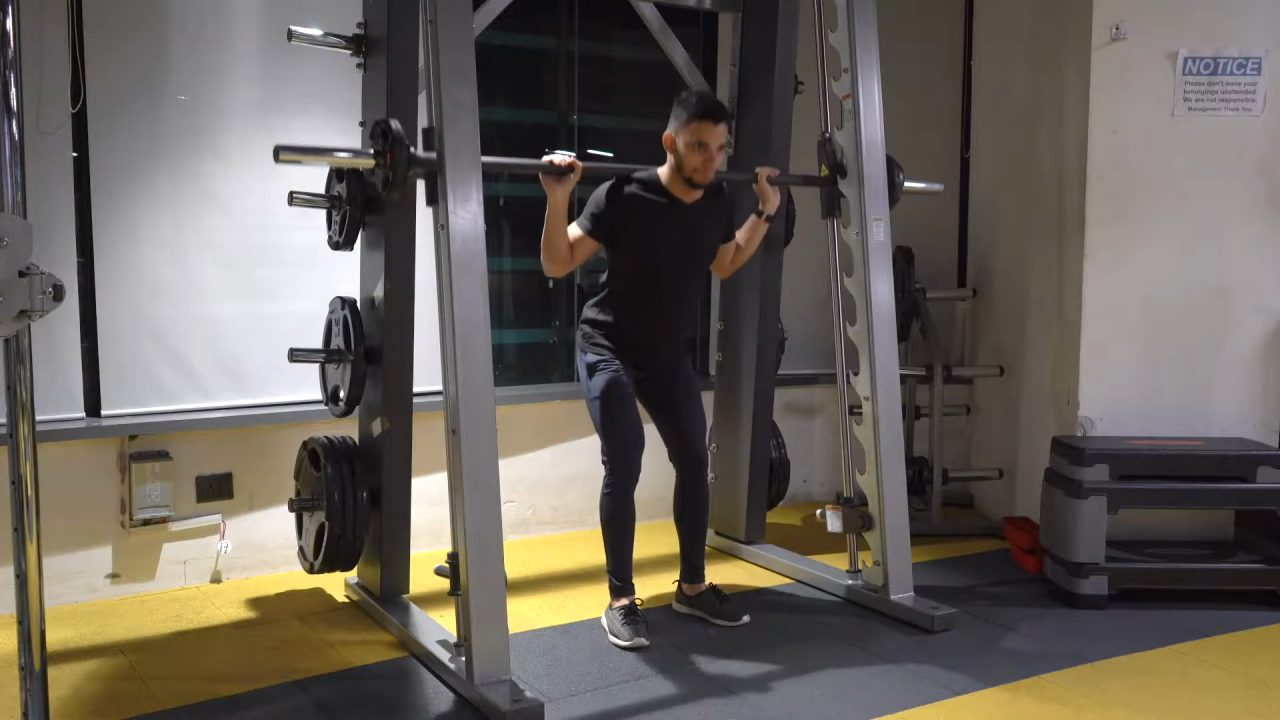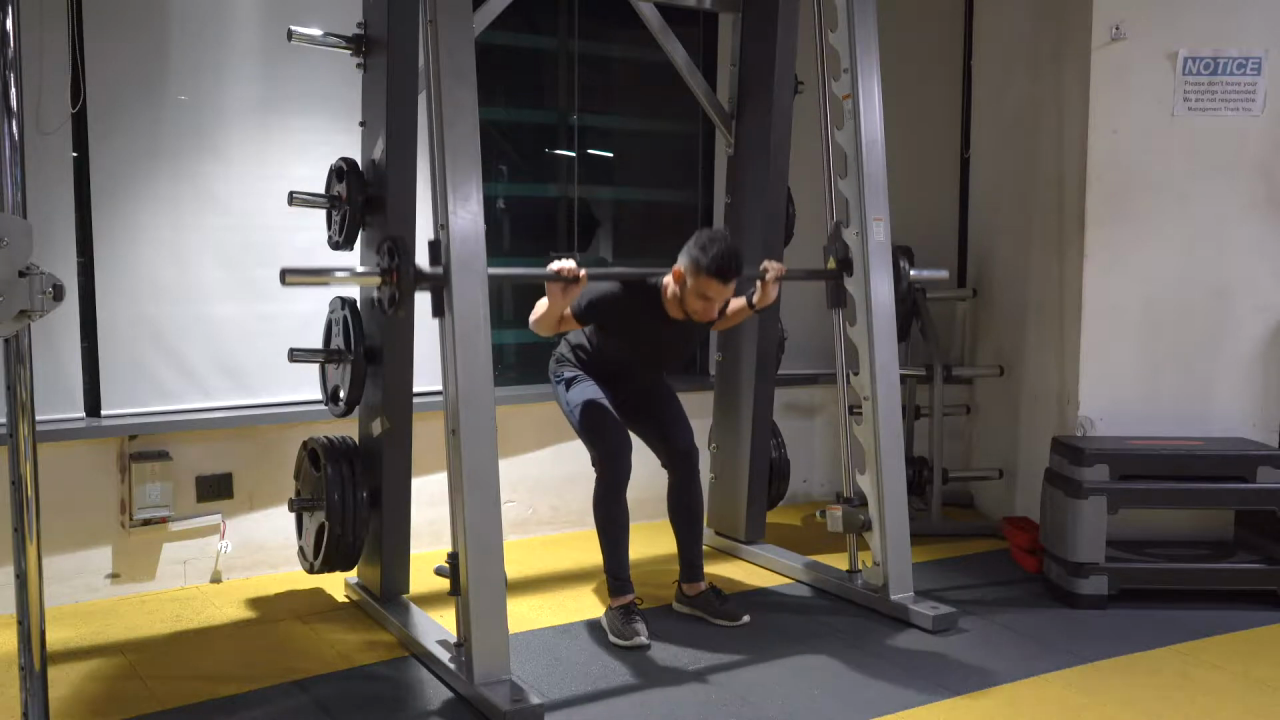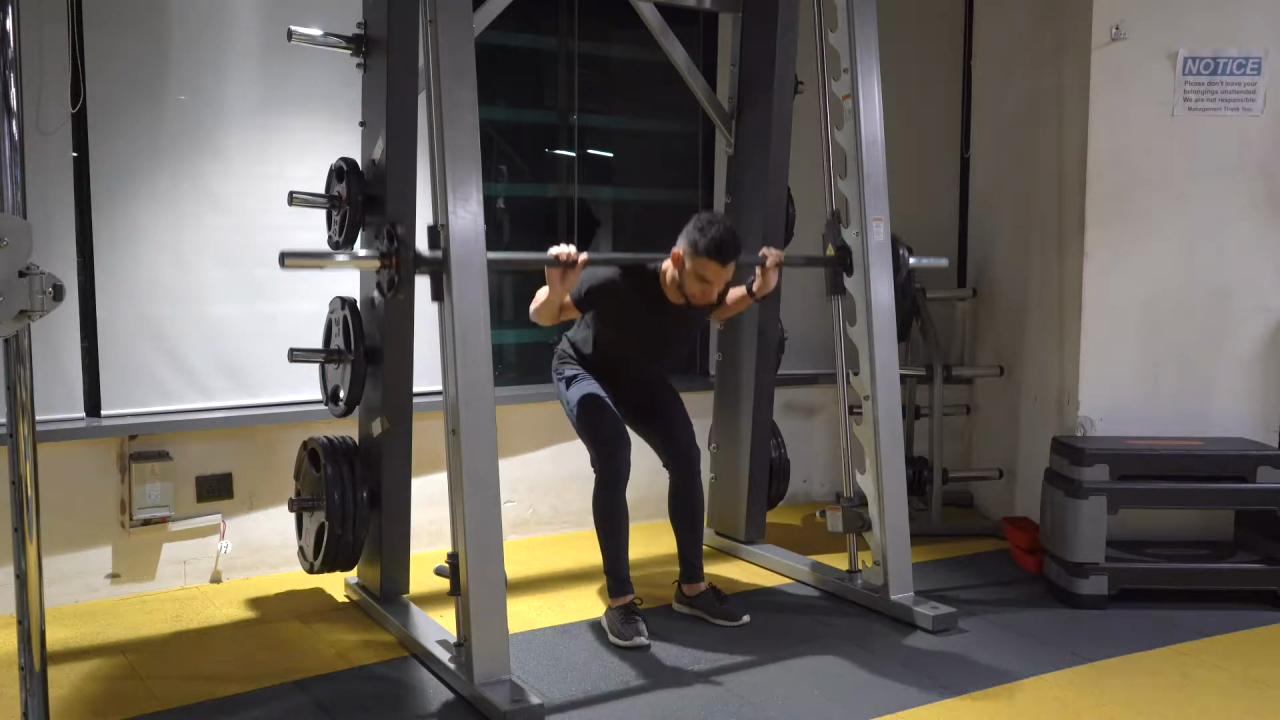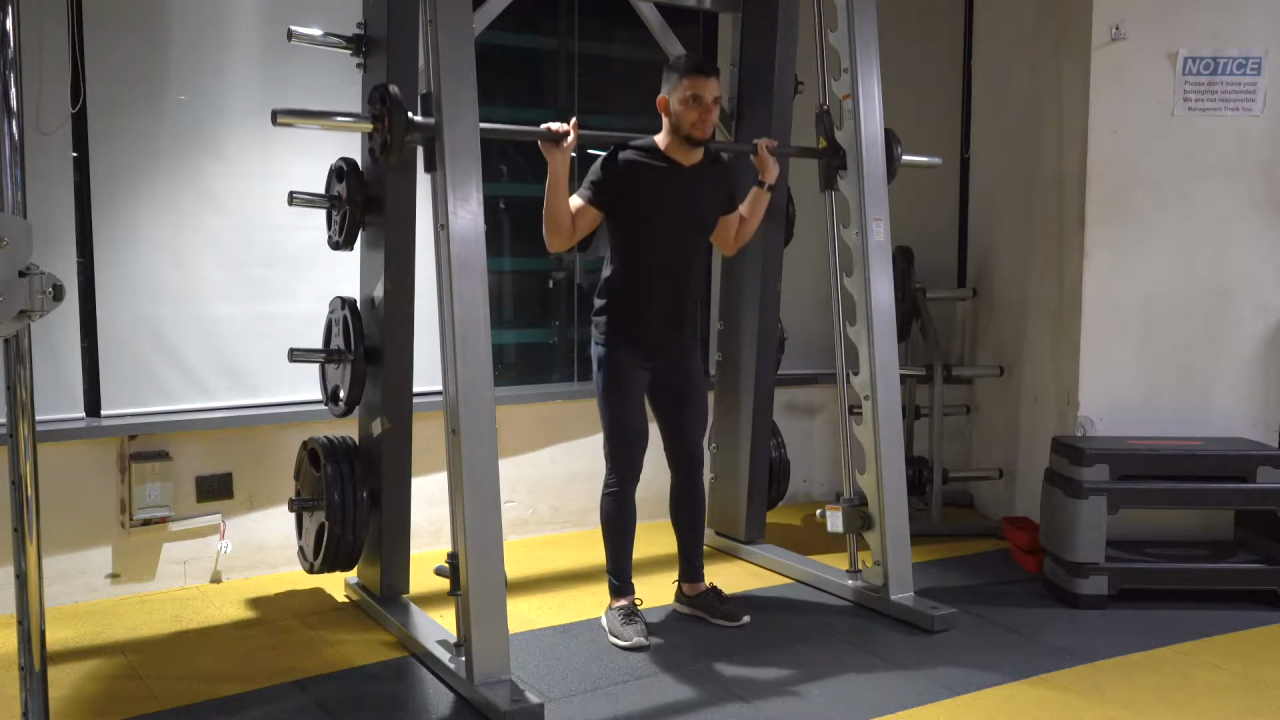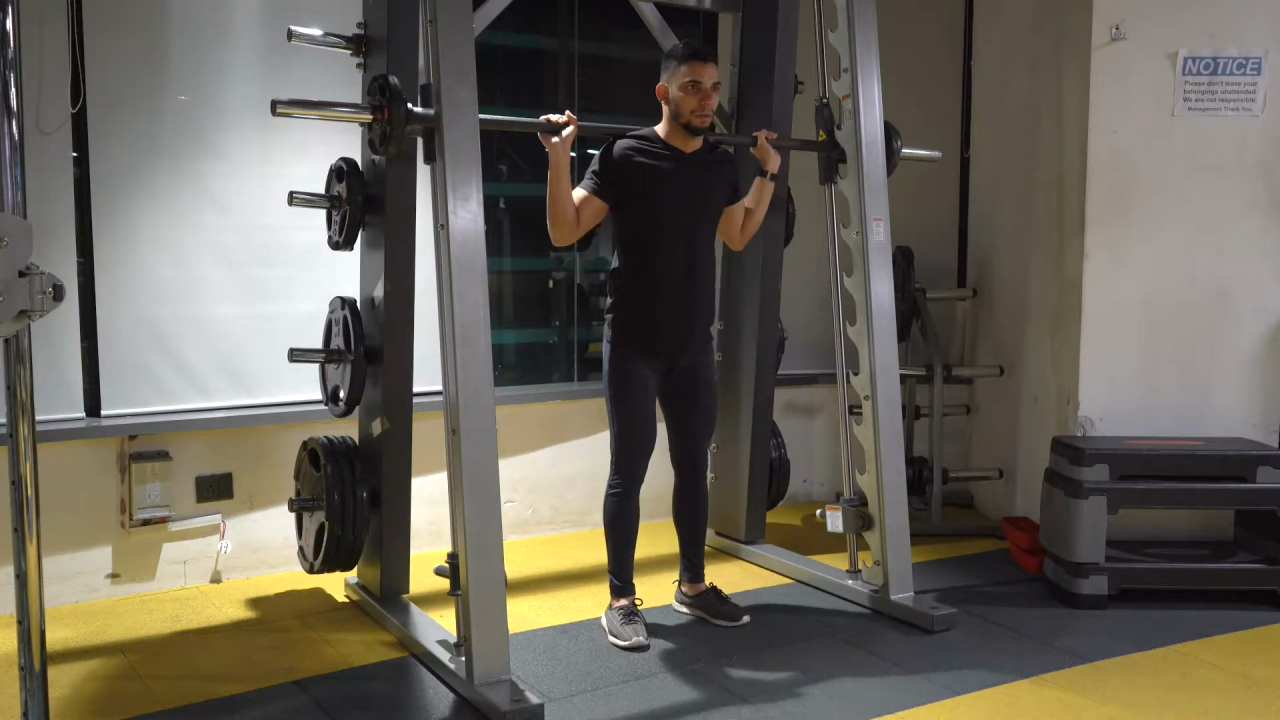
dt=1s
person 1, frame 1
left shoulder: (719, 202)
right shoulder: (624, 197)
left elbow: (725, 264)
right elbow: (557, 264)
left wrist: (766, 211)
right wrist: (557, 199)
left hip: (669, 353)
right hip: (609, 351)
left knee: (694, 460)
right knee: (624, 465)
left ankle: (692, 586)
right ankle: (621, 601)
person 1, frame 2
left shoulder: (707, 303)
right shoulder: (620, 296)
right elbow: (540, 327)
left wrist: (758, 300)
right wrist: (556, 302)
left hip: (642, 378)
right hip: (583, 372)
left knee: (685, 457)
right knee: (615, 459)
left ankle: (692, 586)
right ankle: (620, 601)
person 1, frame 3
left shoulder: (706, 290)
right shoulder: (619, 283)
right elbow: (541, 316)
left wrist: (757, 289)
right wrist: (557, 289)
left hip: (644, 376)
right hip: (584, 371)
left knee: (686, 458)
right knee: (614, 461)
left ankle: (692, 587)
right ankle: (620, 601)
person 1, frame 4
left shoulder: (718, 173)
right shoulder: (623, 166)
left elbow: (730, 241)
right elbow: (558, 239)
left wrist: (765, 182)
right wrist: (558, 167)
left hip: (680, 345)
right hip: (621, 344)
left knee: (689, 463)
right knee: (625, 469)
left ankle: (693, 586)
right ankle: (621, 600)
person 1, frame 5
left shoulder: (720, 163)
right shoulder: (626, 156)
left elbow: (737, 235)
right elbow: (564, 232)
left wrist: (768, 173)
right wrist: (559, 156)
left hip: (693, 343)
right hip: (634, 343)
left knee: (693, 463)
right knee: (630, 469)
left ankle: (693, 585)
right ankle: (621, 600)
